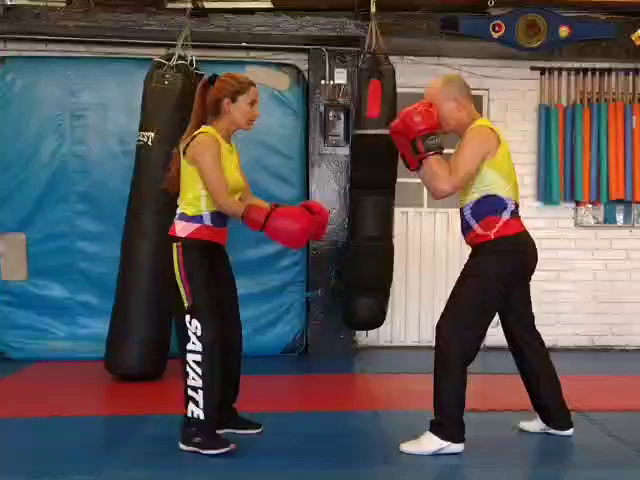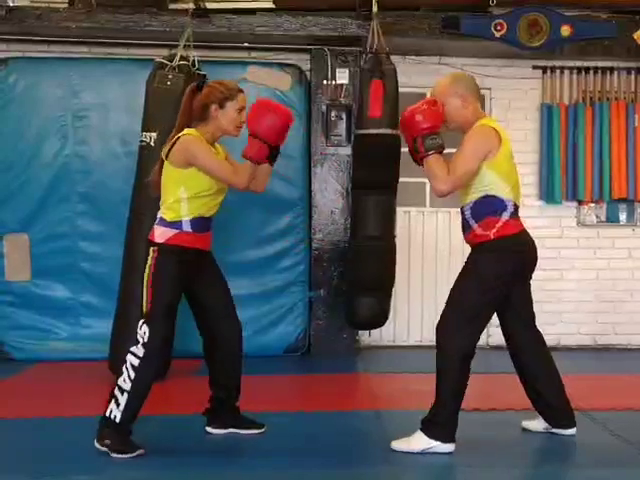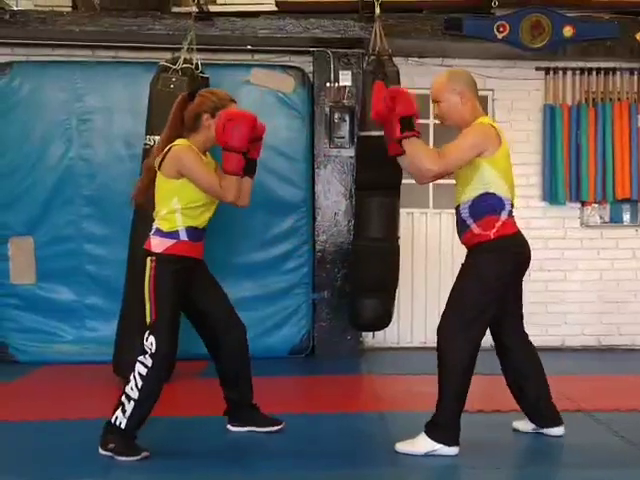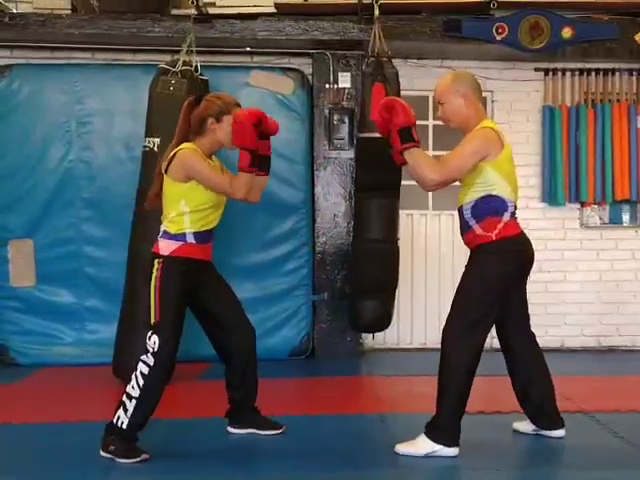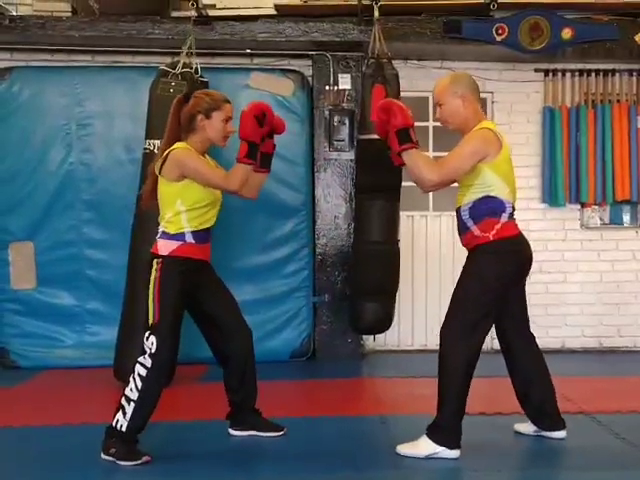
dt=0.3s
person 1, frame 1
left shoulder: (480, 133)
right shoulder: (478, 137)
left elbow: (446, 186)
right elbow: (438, 189)
left wrist: (428, 141)
right wrist: (414, 153)
left hip: (498, 251)
right hip: (511, 248)
left knee: (453, 333)
right knee: (522, 332)
left ankle: (447, 432)
right ankle: (556, 418)
person 1, frame 2
left shoulder: (482, 133)
right shoulder: (485, 135)
left elbow: (444, 186)
right elbow: (448, 181)
left wrist: (430, 140)
right wrist: (422, 147)
left hip: (497, 250)
right hip: (512, 248)
left knee: (453, 333)
right knee: (523, 332)
left ankle: (438, 432)
right ankle: (559, 417)
person 1, frame 3
left shoulder: (481, 131)
right shoulder: (473, 135)
left elbow: (432, 166)
right elbow: (422, 173)
left wrist: (407, 126)
right wrist: (397, 137)
left hip: (494, 251)
right hip: (501, 250)
left knee: (455, 335)
right knee: (509, 333)
left ankle: (442, 435)
right ankle: (545, 417)
person 1, frame 4
left shoulder: (484, 135)
right shoulder: (478, 139)
left elbow: (435, 176)
right elbow: (430, 181)
left wrist: (406, 137)
right wrist: (401, 145)
left hip: (498, 252)
right hip: (506, 251)
left knee: (460, 337)
right knee: (516, 334)
left ankle: (442, 435)
right ankle: (546, 418)
person 1, frame 5
left shoulder: (482, 136)
right shoulder: (477, 139)
left elbow: (433, 177)
right elbow: (429, 182)
left wrist: (403, 138)
right wrist: (399, 146)
left hip: (495, 253)
right hip: (505, 252)
left knee: (457, 338)
right knee: (516, 335)
left ankle: (444, 438)
right ankle: (548, 420)
person 2, frame 1
left shoulder: (228, 146)
right shoulder: (204, 140)
left elbow: (241, 199)
right elbow: (227, 201)
left wrist: (292, 213)
right wrist: (272, 221)
left hip: (213, 247)
right hip: (191, 245)
left knee: (229, 331)
right knee: (206, 333)
left ankle: (220, 413)
right ankle: (194, 430)
person 2, frame 2
left shoulder: (216, 149)
right shoulder: (189, 142)
left elbow: (256, 184)
right elbow: (238, 181)
left wrist: (270, 146)
right wrist: (260, 137)
left hip: (199, 252)
right hip: (170, 252)
left knee: (227, 331)
right knee: (154, 341)
left ankle: (223, 413)
right ankle: (113, 429)
person 2, frame 3
left shoulder: (205, 159)
right shoulder: (181, 153)
left elbow: (242, 198)
right elbow: (228, 195)
left wrist: (248, 153)
right wrist: (234, 150)
left hip: (192, 262)
right hip: (166, 262)
left knee: (232, 333)
right knee: (159, 350)
left ankle: (241, 411)
right ankle: (117, 434)
person 2, frame 4
left shoulder: (210, 162)
right shoulder: (187, 156)
left elbow: (253, 194)
right elbow: (237, 191)
left wrist: (260, 148)
right wrist: (247, 148)
left hip: (201, 264)
right hip: (173, 264)
left knee: (241, 334)
right knee: (161, 351)
left ankle: (243, 413)
right ankle: (117, 435)
person 2, frame 5
left shoulder: (205, 161)
right shoulder: (180, 155)
left elbow: (250, 190)
right elbow: (233, 183)
left wrist: (265, 146)
right wrist: (249, 141)
left hip: (199, 265)
right hip: (171, 265)
left knee: (238, 336)
right knee: (159, 352)
left ankle: (244, 416)
right ankle: (118, 438)
